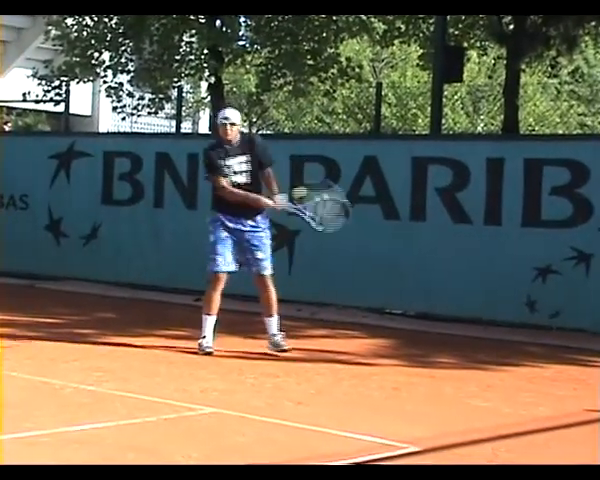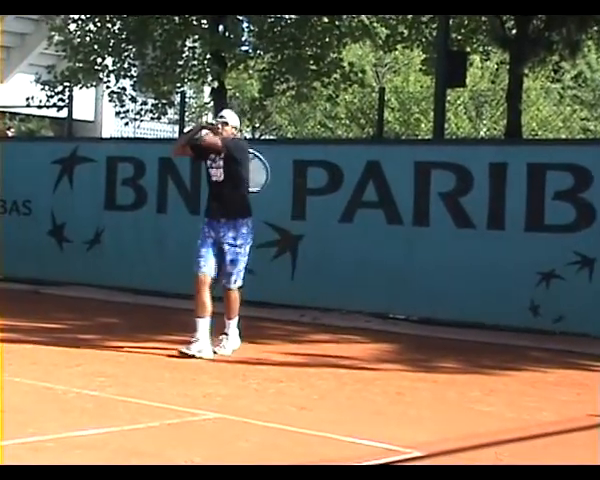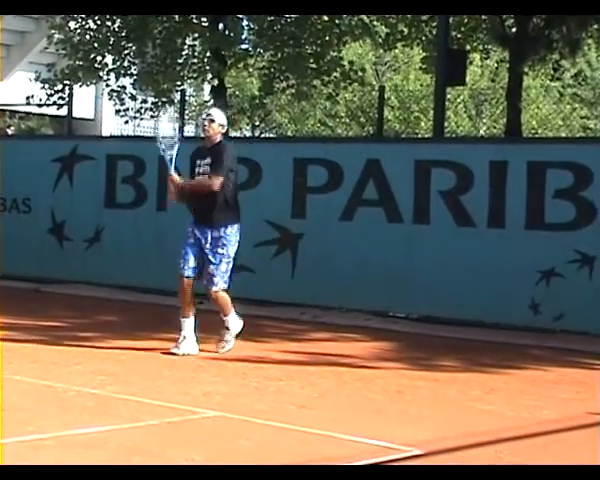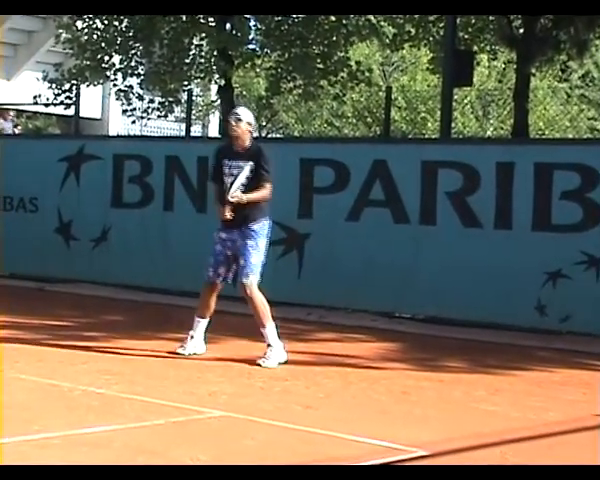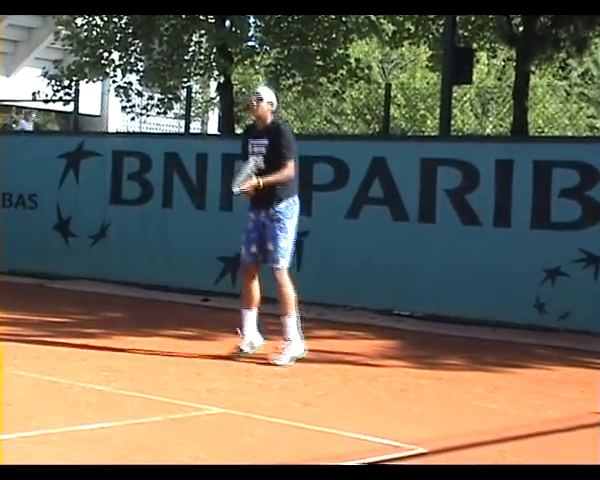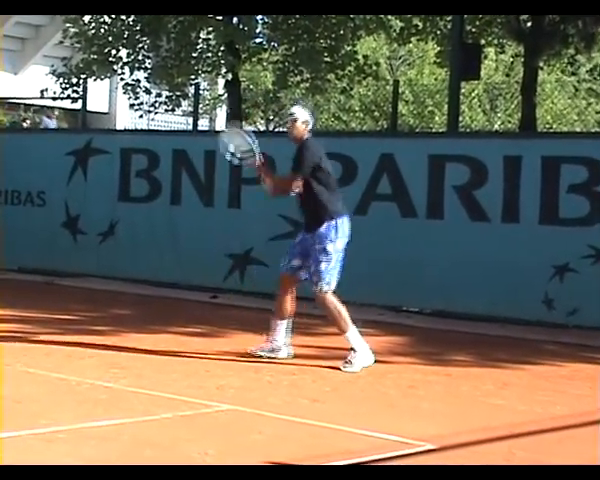
dt=0.4s
person 1, frame 1
left shoulder: (253, 143)
right shoulder: (212, 152)
left elbow: (268, 174)
right elbow: (224, 190)
left wrist: (274, 196)
right wrist: (253, 199)
left hip: (255, 220)
right hip: (224, 220)
left knee: (264, 277)
right knee: (219, 278)
left ankle: (274, 335)
right ankle: (206, 336)
person 1, frame 2
left shoulder: (239, 146)
right shoulder: (208, 149)
left elbow: (209, 140)
right elbow: (178, 149)
left wrist: (204, 131)
right wrist: (196, 129)
left hip: (237, 224)
right hip: (212, 222)
left knee: (230, 285)
right knee: (203, 279)
left ankle: (231, 335)
right ankle: (201, 341)
person 1, frame 3
left shoulder: (224, 150)
right shoulder: (197, 153)
left elbow: (214, 184)
left wrist: (182, 183)
right wrist: (179, 191)
left hip: (224, 228)
right hip: (198, 226)
left knee: (215, 289)
right knee: (185, 282)
left ankle: (232, 323)
right ankle: (188, 339)
person 1, frame 4
left shoulder: (259, 154)
right shoulder: (222, 153)
left elbow: (266, 191)
left wrist: (244, 198)
right wrist: (224, 206)
left hip: (254, 227)
right hip: (227, 228)
left knee: (249, 286)
right knee: (212, 284)
left ankle: (275, 346)
right ankle: (196, 339)
person 1, frame 5
left shoulder: (280, 131)
right shoulder: (249, 133)
left elbow: (288, 171)
left wrist: (259, 182)
right wrist: (247, 185)
left hip: (282, 206)
right hip: (258, 207)
left knee: (279, 272)
right knee: (249, 270)
left ankle: (293, 341)
right ankle: (250, 335)
person 1, frame 6
left shoulder: (308, 148)
right shoulder: (302, 149)
left elbow: (287, 185)
right elbow: (294, 186)
left wrist: (265, 172)
right wrist: (269, 177)
left hip: (330, 226)
right hip: (312, 228)
left knee: (323, 293)
right knee: (287, 280)
left ankle: (361, 350)
right ankle: (279, 342)
